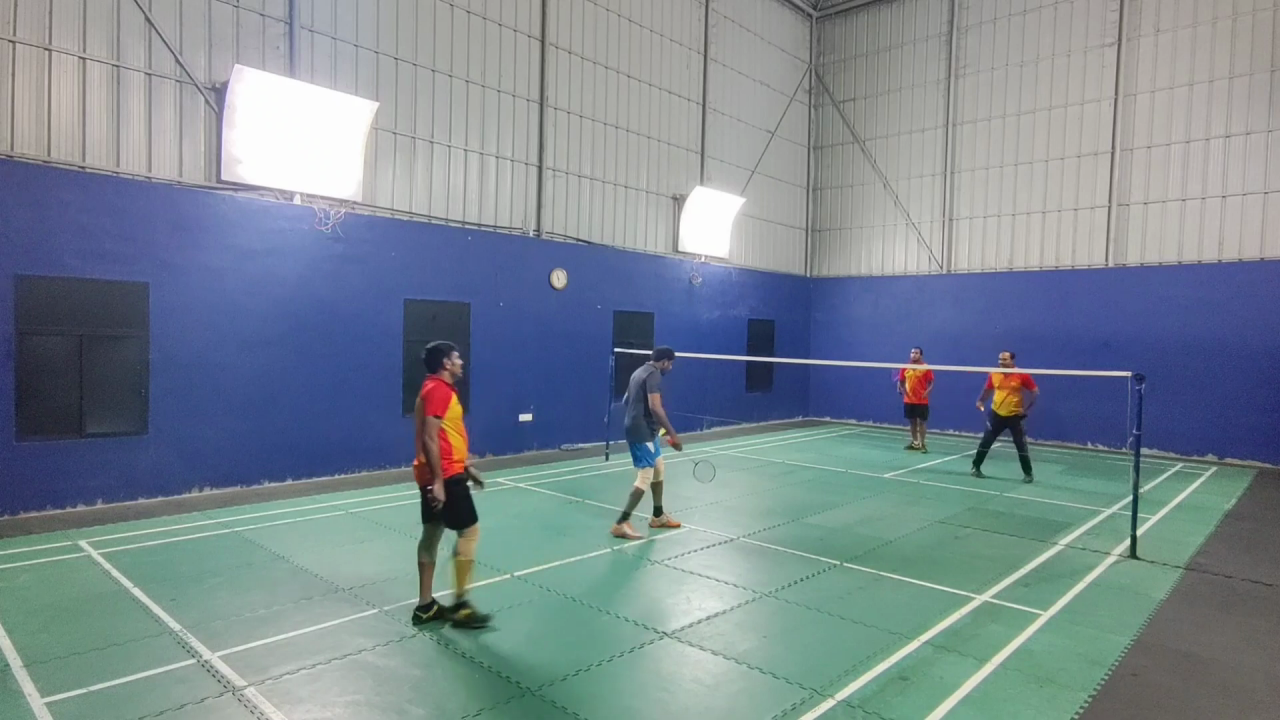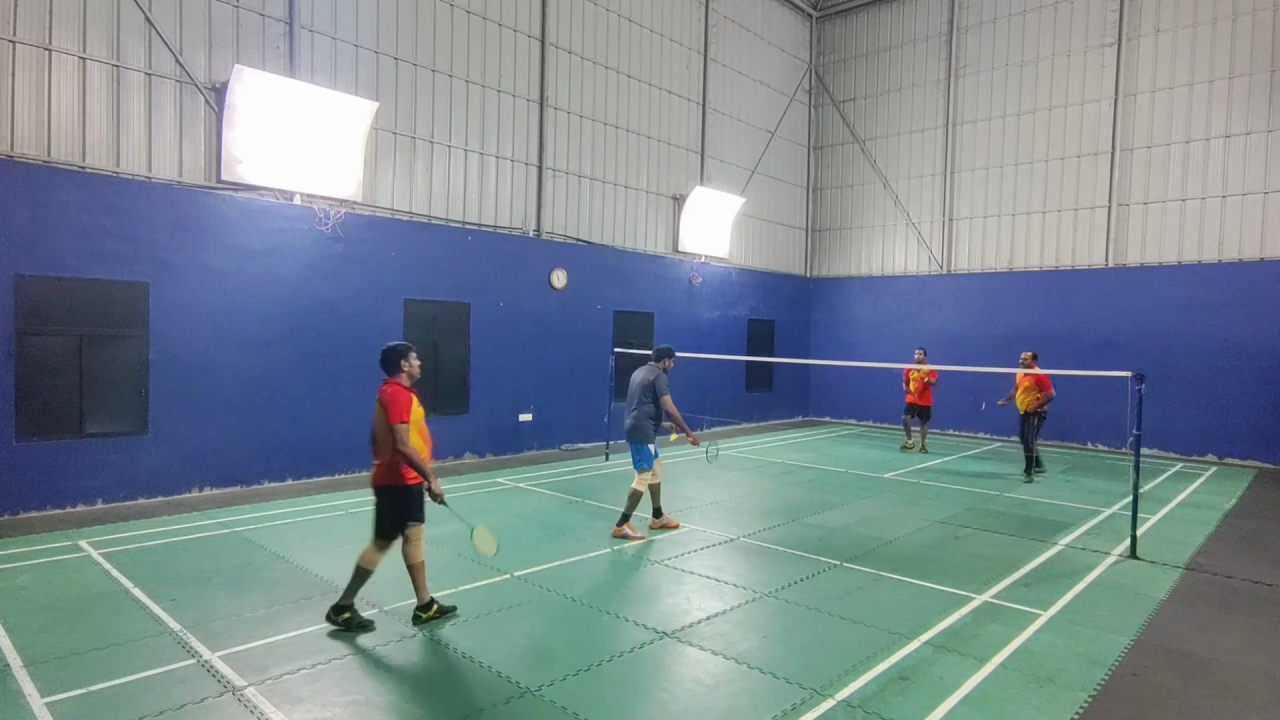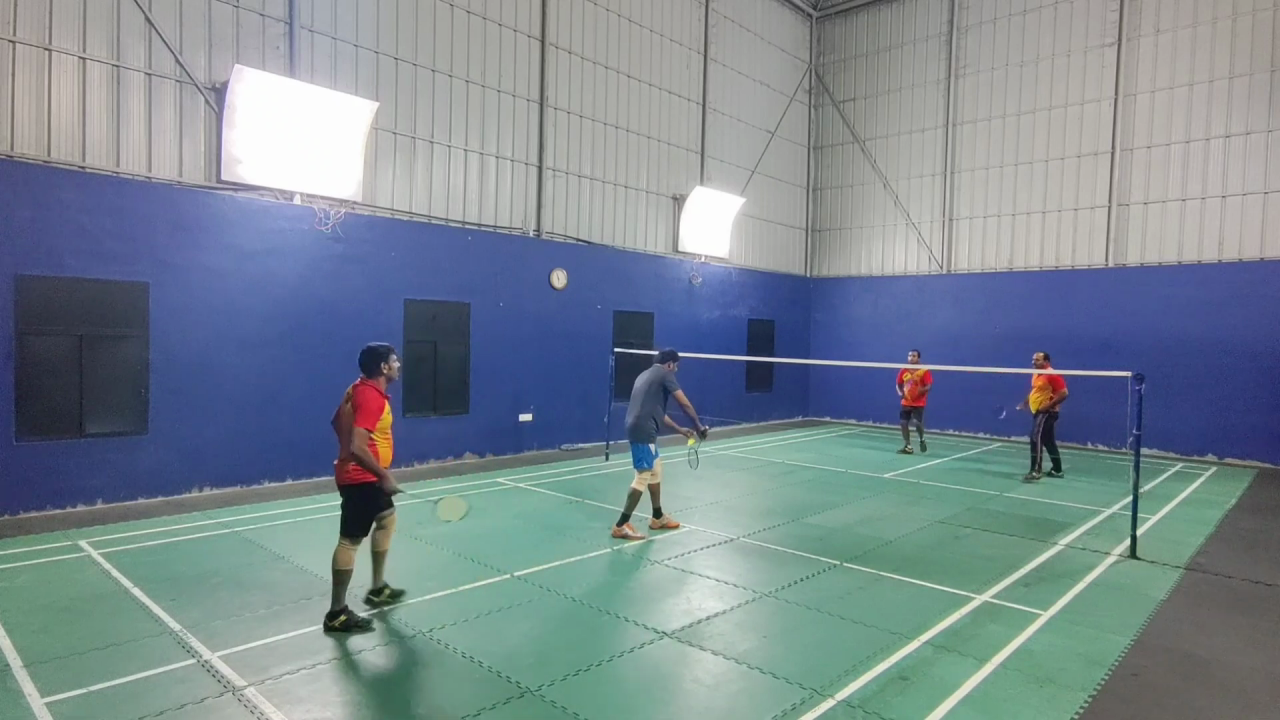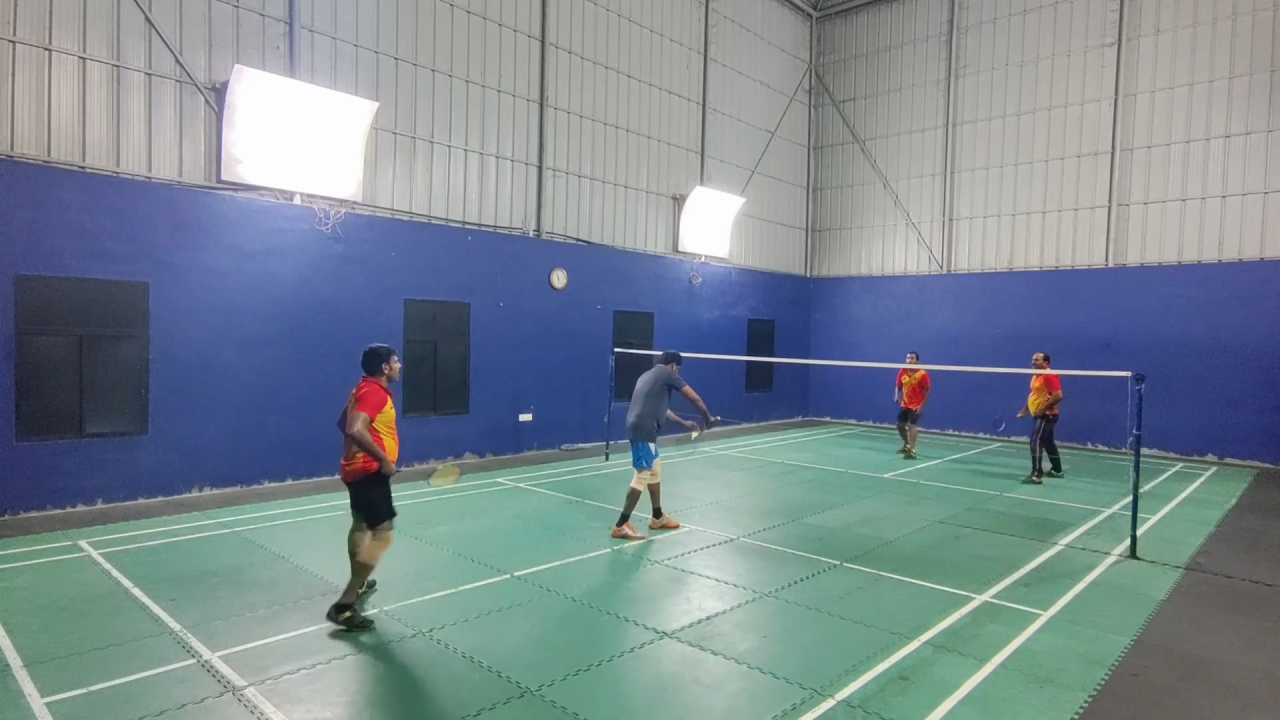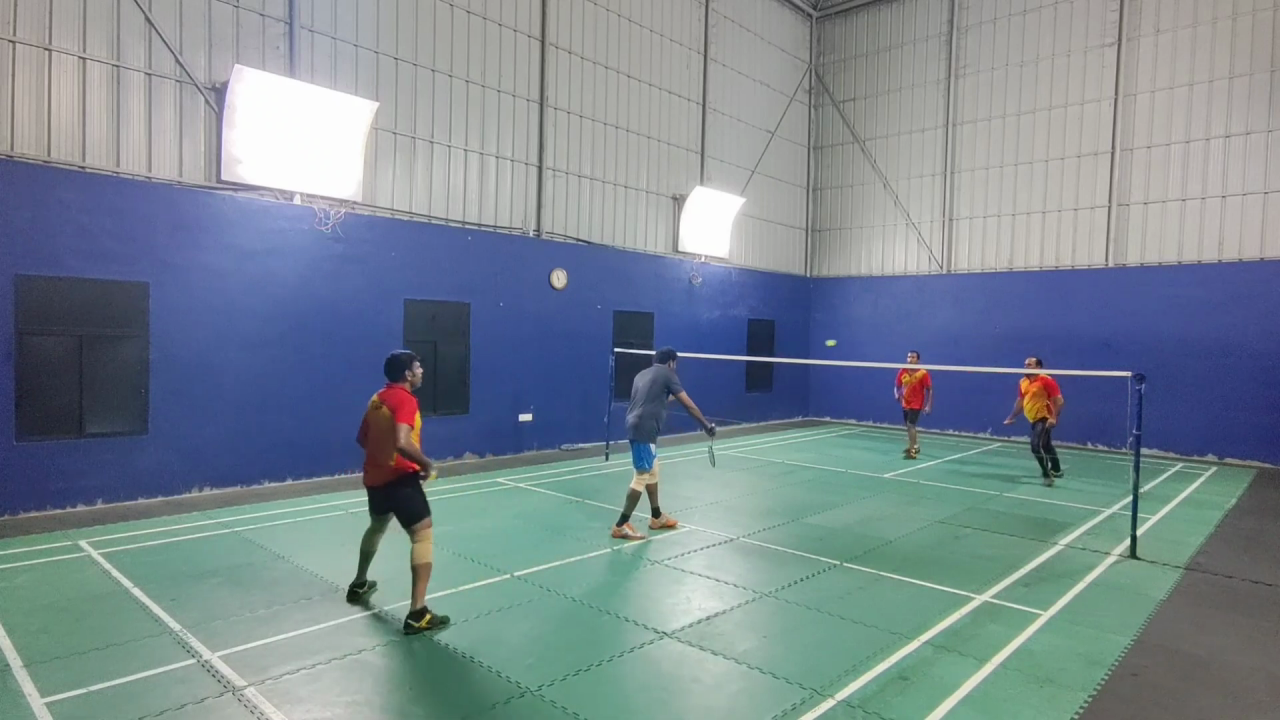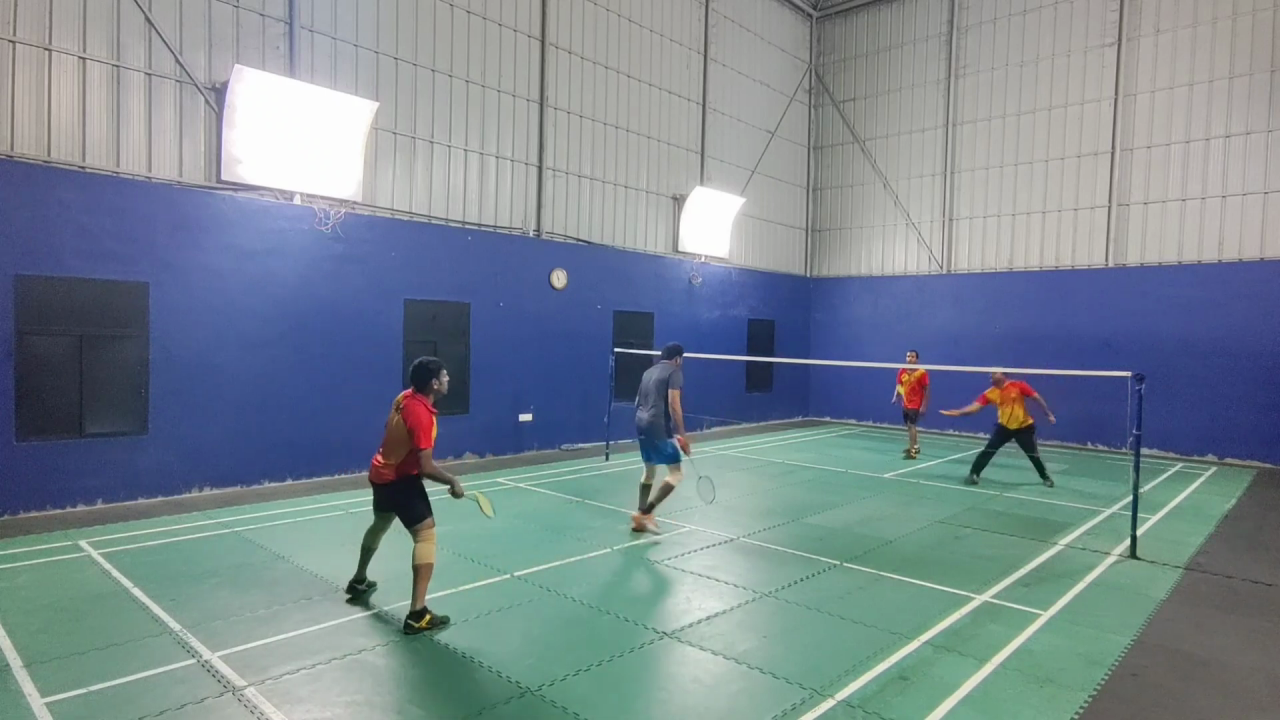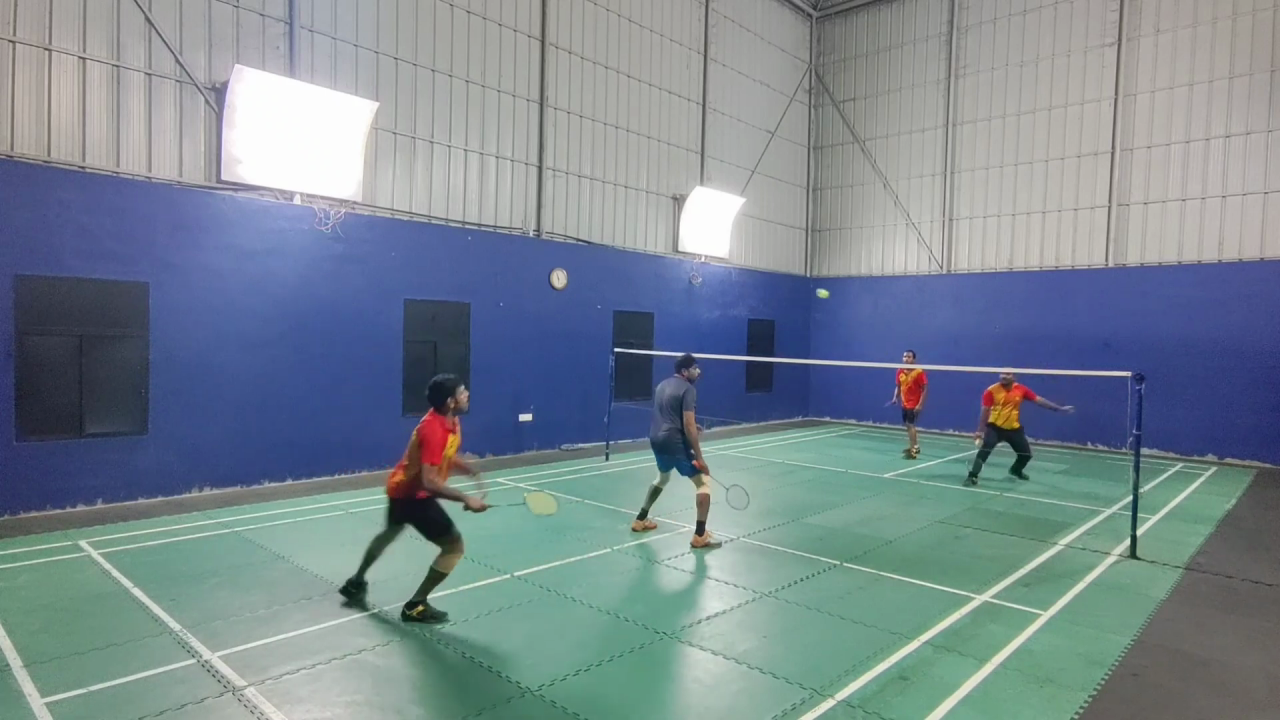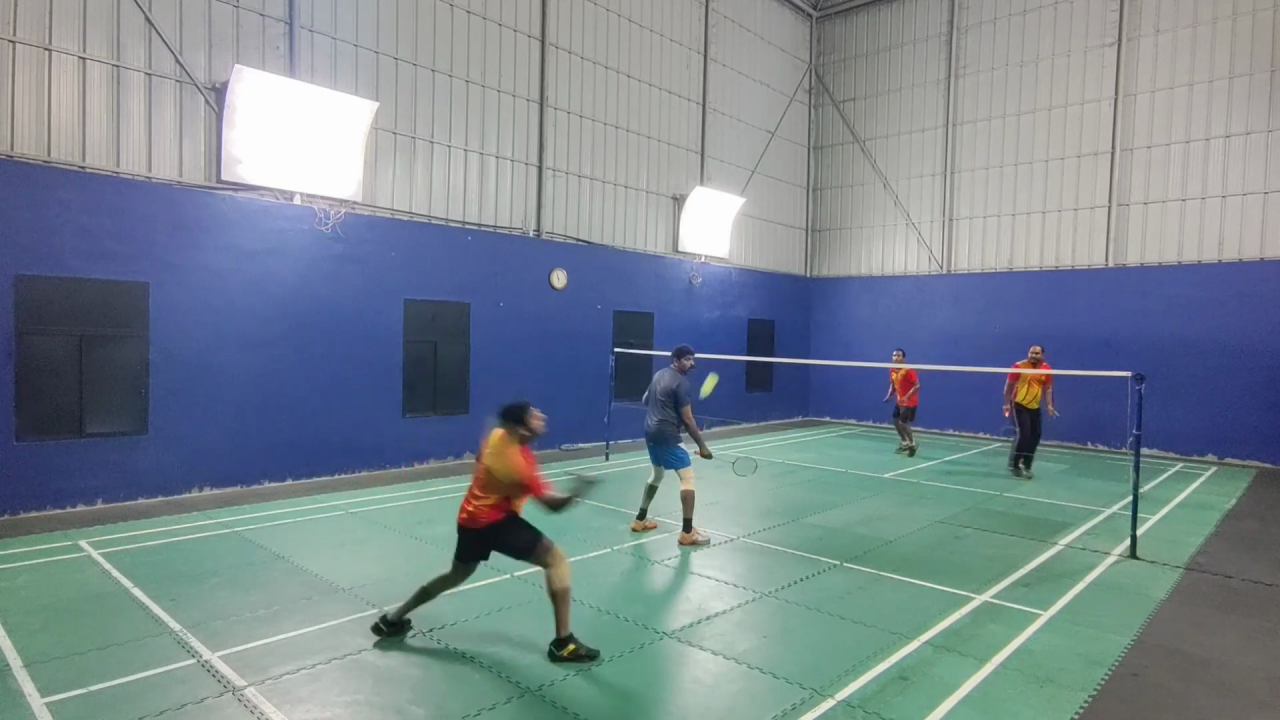
dt=0.4s
person 1, frame 1
left shoulder: (437, 390)
right shoulder: (438, 391)
right elbow: (429, 439)
left wrist: (469, 468)
right wrist: (438, 480)
left hip: (443, 475)
right hip: (443, 477)
left knee: (432, 534)
right knee: (469, 531)
left ankle: (425, 605)
right ankle: (461, 605)
person 1, frame 2
left shoulder: (390, 392)
right shoulder: (398, 396)
left elbow: (378, 439)
right elbow: (403, 445)
right wrist: (431, 478)
left hip: (405, 481)
right hip: (399, 482)
left knee: (414, 536)
right knee: (382, 543)
left ankle: (425, 605)
right ankle: (342, 608)
person 1, frame 3
left shoulder: (359, 390)
right shoulder: (372, 399)
left elbow: (337, 422)
right elbow: (357, 448)
right wrist: (385, 477)
left hip: (363, 476)
right hip: (362, 479)
left knee: (387, 518)
right knee: (350, 540)
left ankle: (379, 590)
right ankle: (337, 614)
person 1, frame 4
left shoulder: (364, 390)
right shoulder: (374, 392)
left elbow: (344, 425)
right elbow: (355, 430)
right wrist: (385, 459)
left hip: (356, 471)
right hip: (370, 473)
left knee: (363, 525)
right knee: (382, 536)
left ankle: (359, 584)
right ankle: (344, 606)
person 1, frame 5
left shoulder: (377, 400)
right shoulder: (404, 400)
left elbow: (362, 439)
right elbow: (403, 444)
right wrist: (426, 465)
left hip: (374, 477)
right hip: (400, 478)
left knee: (377, 527)
right knee: (423, 536)
left ankle: (359, 584)
right ankle: (417, 613)
person 1, frame 6
left shoulder: (406, 397)
right shoulder: (422, 415)
right elbow: (426, 467)
right wrist: (453, 482)
left hip: (381, 473)
right hip: (400, 479)
left knee: (380, 525)
right knee: (426, 536)
left ankle: (359, 581)
right ankle: (417, 613)
person 1, frame 7
left shoulder: (449, 420)
right shoulder: (435, 429)
left elbow: (450, 457)
right elbow: (427, 481)
left wrist: (472, 472)
right wrist: (465, 499)
left hip: (401, 489)
right hip: (413, 495)
left knee: (390, 533)
right knee: (455, 547)
left ankle: (356, 582)
right ankle: (416, 605)
person 1, frame 8
left shoulder: (497, 436)
right shoulder: (518, 462)
right elbow: (553, 504)
right wrist: (577, 491)
left hip: (470, 518)
right hip: (495, 522)
left knee: (456, 576)
right knee: (556, 558)
left ankle: (393, 620)
right ankle: (563, 642)
person 2, frame 1
left shoulder: (640, 372)
right shoulder: (653, 375)
left elbow: (626, 400)
right elbow: (655, 408)
right wrist: (672, 434)
left hip: (642, 430)
right hip: (641, 431)
left knee: (658, 469)
right knee: (645, 477)
left ankle: (658, 516)
right ankle: (621, 524)
person 2, frame 2
left shoulder: (640, 372)
right shoulder: (658, 376)
right elbow: (670, 409)
left wrist: (661, 422)
right wrist: (688, 433)
left hip: (638, 428)
right hip: (642, 431)
left knee: (656, 470)
right knee: (643, 477)
left ankle: (657, 517)
right ankle: (621, 525)
person 2, frame 3
left shoulder: (647, 375)
right shoulder: (664, 374)
right elbow: (685, 403)
left wrist: (679, 429)
right wrist: (698, 426)
left hip: (640, 429)
right hip: (643, 431)
left knee: (655, 470)
right knee: (642, 476)
left ankle: (658, 517)
right ankle: (621, 525)
person 2, frame 4
left shoulder: (648, 375)
right shoulder: (668, 374)
right elbow: (694, 398)
left wrist: (683, 422)
right wrist: (708, 416)
left hip: (638, 428)
right hip: (643, 430)
left knee: (654, 469)
right knee: (642, 475)
left ankle: (658, 517)
right ankle: (621, 525)
person 2, frame 5
left shoulder: (642, 375)
right shoulder: (667, 375)
right elbow: (688, 404)
left wrist: (666, 398)
right wrist: (706, 425)
left hip: (635, 426)
right hip: (644, 429)
left knee: (652, 470)
right knee: (642, 476)
left ankle: (657, 516)
right ankle: (621, 526)
person 2, frame 6
left shoulder: (648, 372)
right shoulder: (674, 372)
left elbow: (638, 402)
right elbow: (674, 404)
right wrist: (682, 434)
left hip: (642, 425)
right hip: (659, 428)
left knee: (649, 471)
right knee: (677, 472)
left ankle: (640, 517)
right ankle: (646, 512)
person 2, frame 7
left shoulder: (662, 386)
right shoulder: (688, 390)
right elbow: (688, 426)
right wrist: (699, 457)
left hip: (656, 439)
right hip: (675, 443)
left knee: (662, 478)
right knee: (703, 481)
left ankle: (640, 519)
right ankle: (700, 535)
person 2, frame 8
left shoulder: (659, 375)
right shoulder: (681, 383)
left elbow: (646, 400)
right elbow: (687, 419)
right wrist: (702, 446)
left hip: (651, 432)
right hip: (667, 435)
left knee: (657, 475)
right knee: (688, 478)
left ankle: (640, 519)
right ankle: (688, 532)
